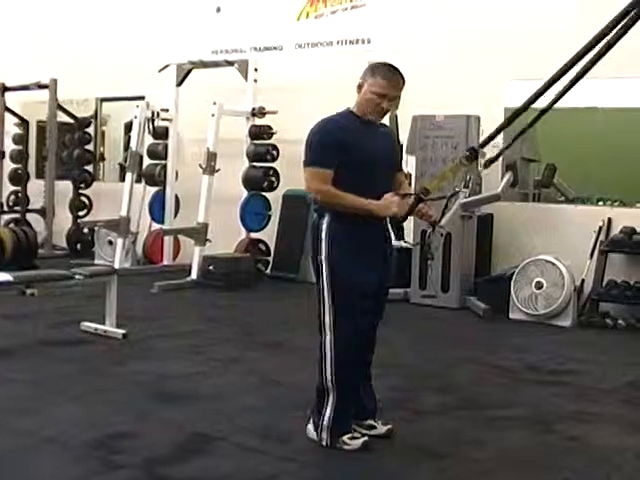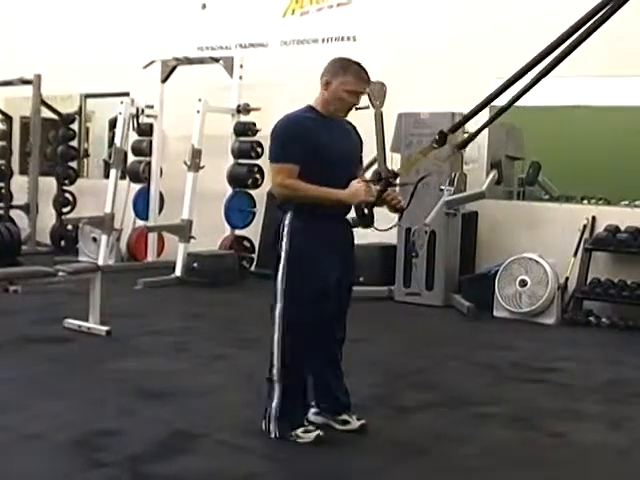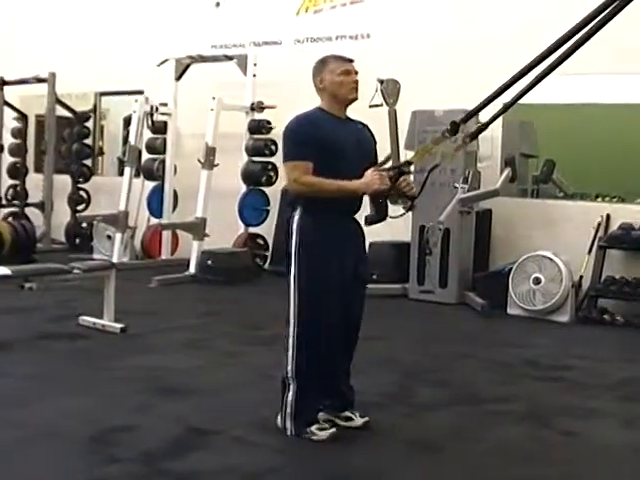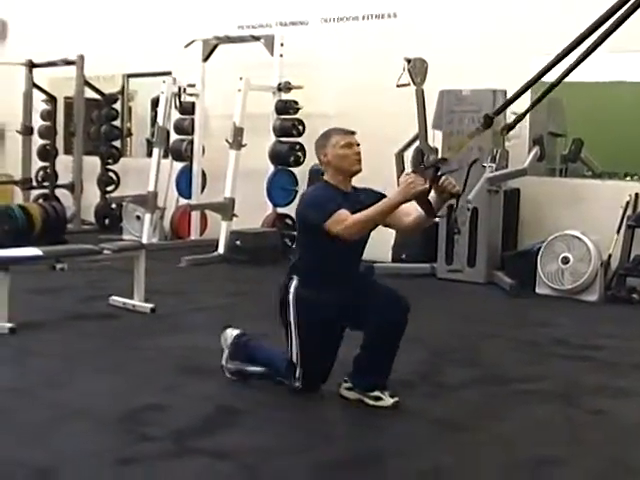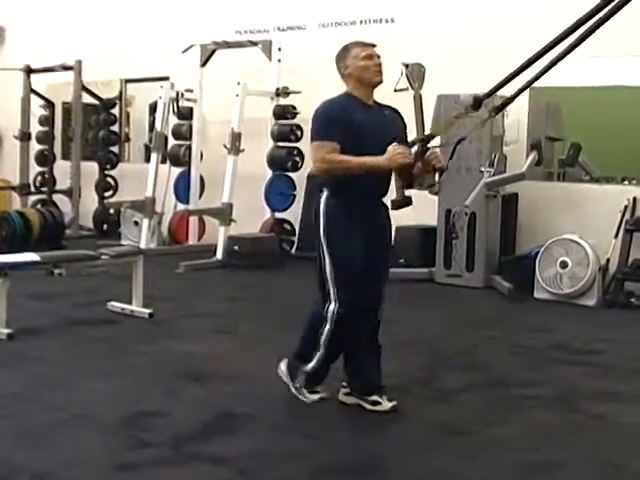
dt=1s
person 1, frame 1
left shoulder: (388, 136)
right shoulder: (330, 131)
left elbow: (397, 182)
right elbow: (318, 188)
left wrist: (413, 204)
right wrist: (377, 207)
left hip: (375, 240)
right hip: (340, 239)
left knee: (365, 331)
right knee: (341, 332)
left ankle: (361, 411)
right ankle: (329, 423)
person 1, frame 2
left shoulder: (349, 132)
right shoulder: (294, 126)
right elbow: (282, 185)
left wrist: (379, 194)
right wrist: (343, 195)
left hip: (338, 234)
right hip: (302, 235)
left knee: (331, 326)
right knee: (295, 327)
left ankle: (330, 405)
right ankle: (283, 417)
person 1, frame 3
left shoulder: (362, 132)
right shoulder: (305, 126)
left elbow: (372, 182)
right elbow: (297, 182)
left wrist: (396, 186)
right wrist: (358, 185)
left hip: (349, 231)
right hip: (314, 231)
left knee: (347, 321)
right knee: (311, 325)
left ankle: (335, 402)
right ankle: (298, 414)
person 1, frame 4
left shoulder: (366, 198)
right shoulder: (315, 199)
left elbow: (409, 222)
right elbow: (349, 229)
left wrist: (437, 199)
right wrist: (399, 196)
left hip: (348, 286)
right hip: (307, 293)
left knee: (394, 309)
right knee: (307, 377)
left ankle: (364, 383)
right ankle: (239, 346)
person 1, frame 5
left shoulder: (391, 116)
right shoulder: (333, 111)
left elbow: (401, 167)
right elbow: (322, 161)
left wrist: (425, 164)
right wrist: (379, 161)
left hip: (375, 214)
right hip: (339, 214)
left knee: (368, 305)
right knee: (341, 303)
left ankle: (362, 386)
right ankle: (299, 369)
